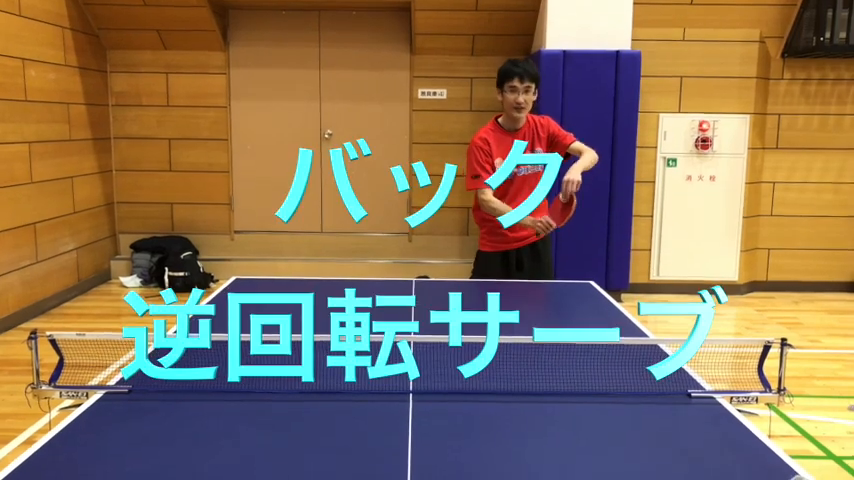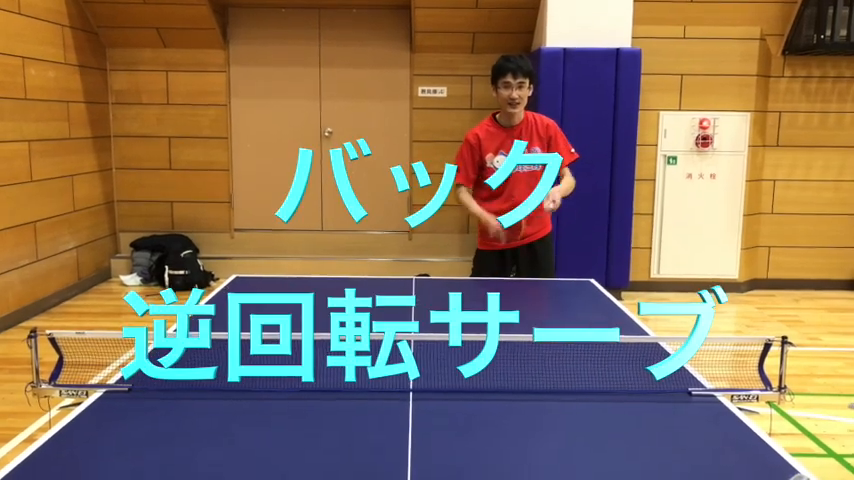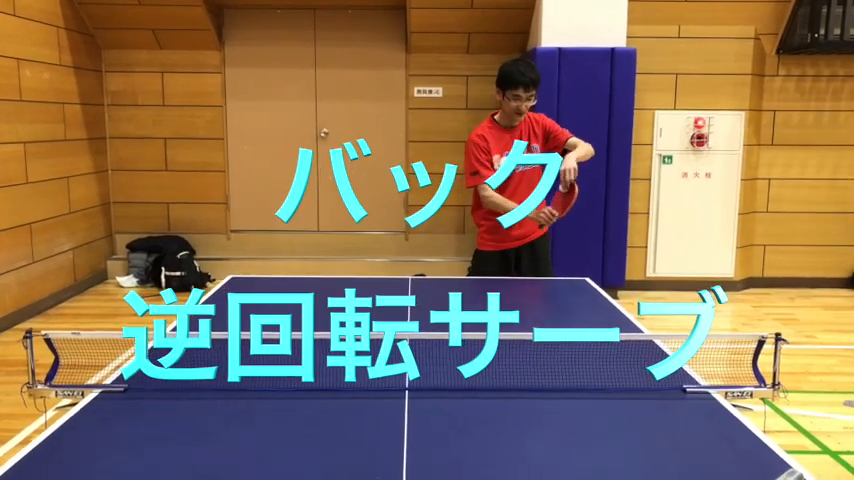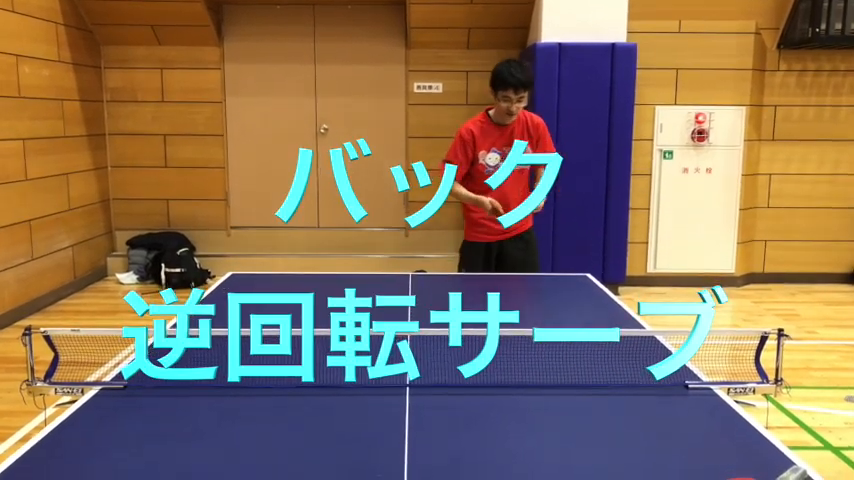
dt=1s
person 1, frame 1
left shoulder: (544, 128)
right shoulder: (483, 141)
left elbow: (591, 156)
right elbow: (485, 198)
left wrist: (574, 173)
right wrist: (526, 221)
left hip: (536, 240)
right hip: (496, 243)
person 1, frame 2
left shoulder: (546, 128)
right shoulder: (477, 137)
left elbow: (567, 177)
right elbow: (462, 191)
left wrist: (557, 192)
right wrist: (487, 219)
left hip: (537, 236)
right hip: (494, 241)
person 1, frame 3
left shoulder: (540, 125)
right shoulder: (480, 138)
left elbow: (587, 149)
right elbow: (486, 196)
left wrist: (572, 155)
right wrist: (530, 213)
left hip: (534, 237)
right hip: (493, 242)
person 1, frame 4
left shoulder: (536, 127)
right shoulder: (471, 131)
left elbow: (541, 175)
right elbow: (451, 183)
right wrist: (478, 200)
left hip: (520, 231)
right hip: (479, 234)
